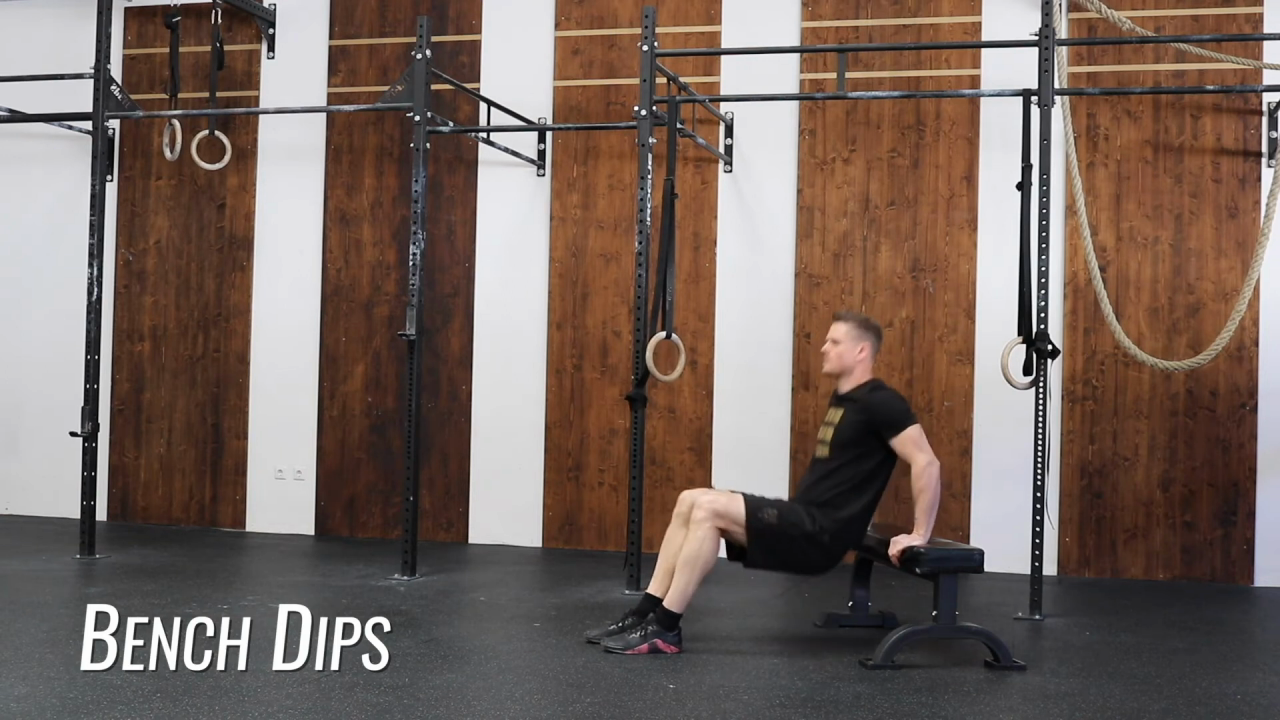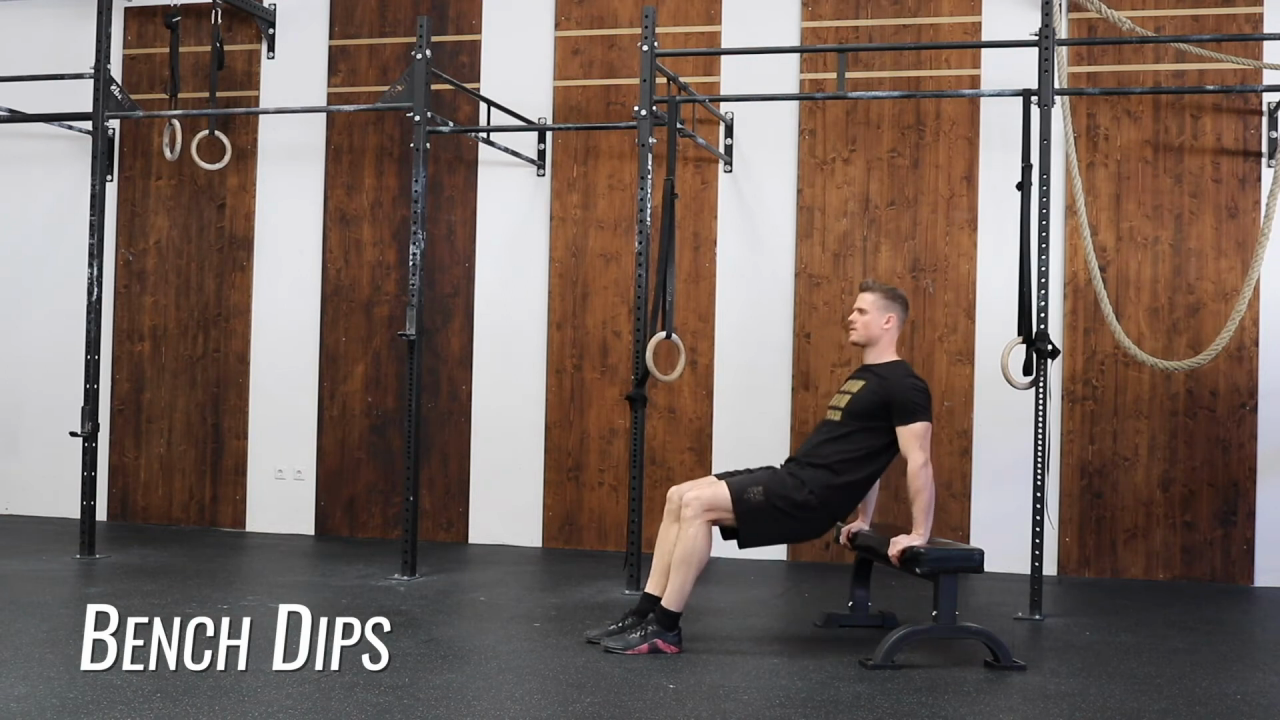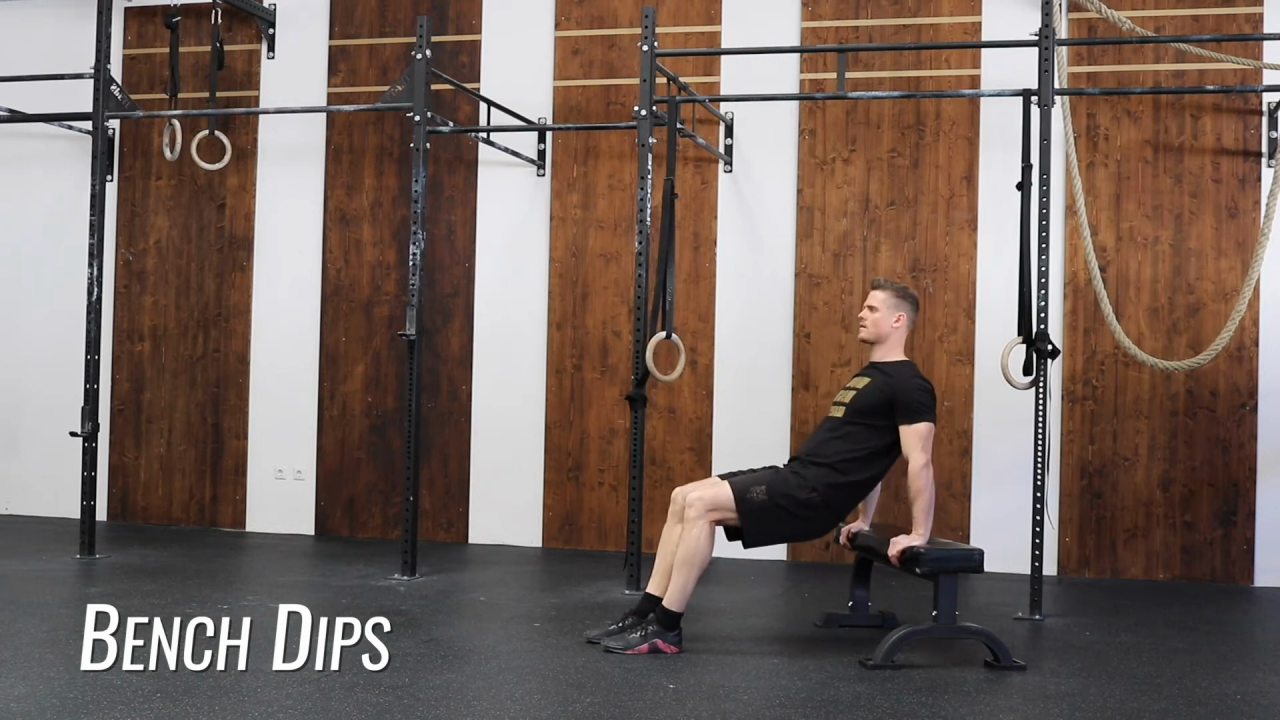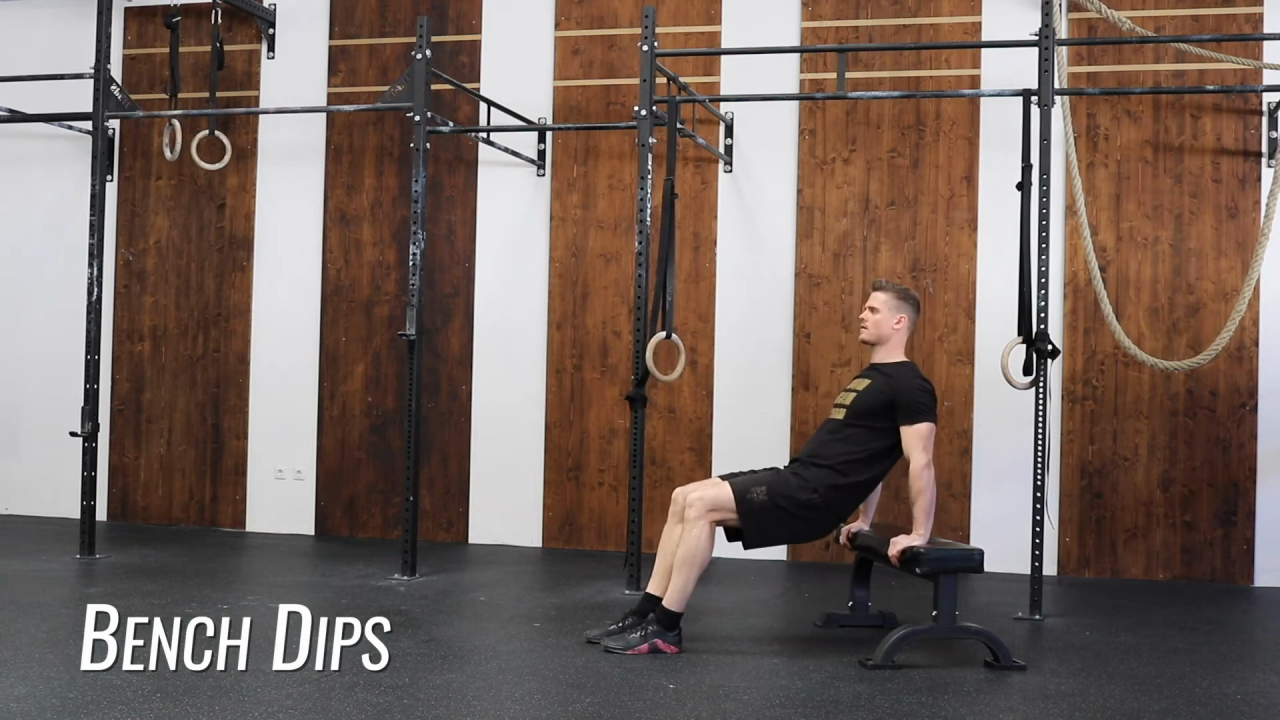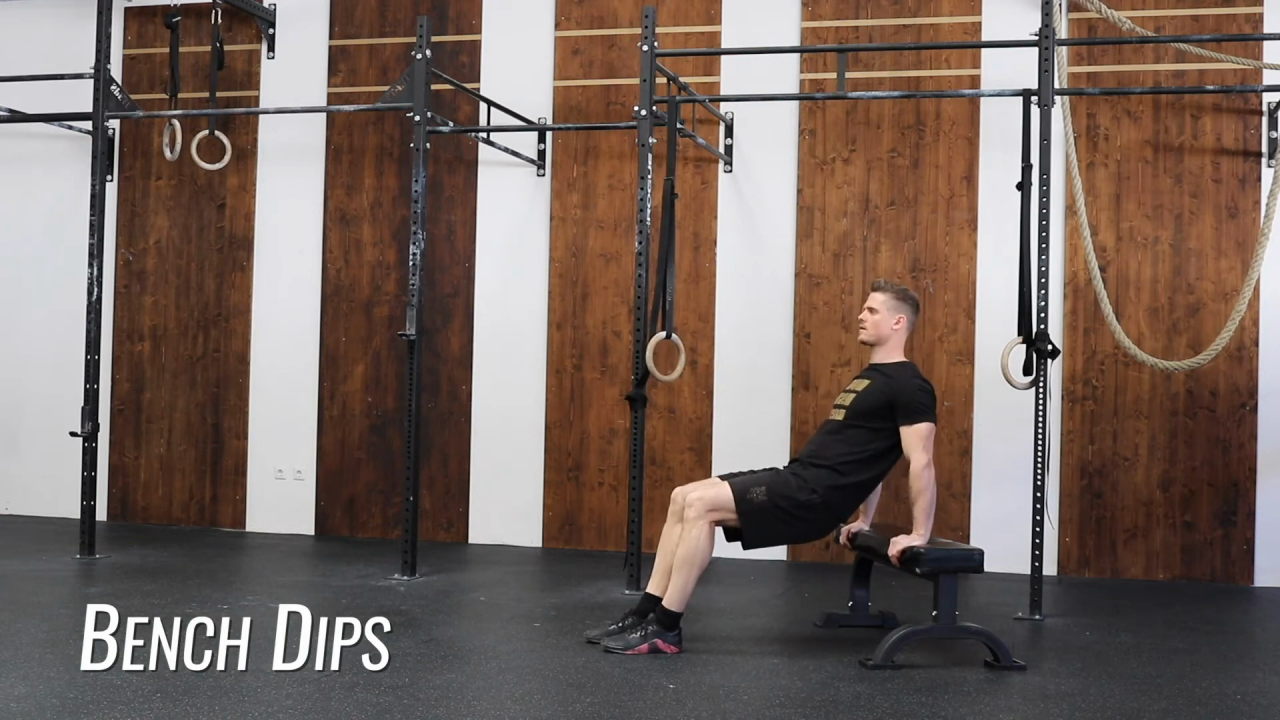
dt=0.3s
person 1, frame 1
left shoulder: (877, 402)
right shoulder: (843, 399)
left elbow: (926, 462)
left wrist: (919, 535)
right wrist: (854, 521)
left hip: (820, 534)
right hip: (803, 522)
left knee: (708, 509)
right knee: (690, 501)
left ankle: (664, 628)
right ankle: (645, 612)
person 1, frame 2
left shoulder: (902, 385)
right shoulder: (865, 375)
left elbow: (919, 460)
left wrist: (918, 535)
right wrist: (864, 521)
left hip: (812, 495)
right hip: (793, 479)
left knee: (695, 504)
right knee: (679, 498)
left ankle: (664, 629)
right ankle: (645, 613)
person 1, frame 3
left shoulder: (908, 384)
right shoulder: (872, 374)
left elbow: (919, 461)
left wrist: (917, 535)
right wrist: (864, 521)
left hip: (815, 492)
right hip: (796, 477)
left knee: (700, 504)
right knee: (683, 498)
left ankle: (665, 628)
right ankle: (646, 612)
person 1, frame 4
left shoulder: (908, 385)
right shoulder: (872, 375)
left elbow: (921, 460)
left wrist: (918, 535)
right wrist: (863, 521)
left hip: (816, 495)
right hip: (798, 480)
left knee: (701, 504)
right knee: (684, 498)
left ankle: (664, 627)
right ankle: (646, 612)
person 1, frame 5
left shoulder: (907, 385)
right shoulder: (871, 376)
left elbow: (921, 461)
left wrist: (918, 535)
right wrist: (864, 520)
left hip: (816, 495)
right hip: (797, 480)
left knee: (701, 504)
right knee: (683, 498)
left ankle: (665, 628)
right ankle: (646, 612)
